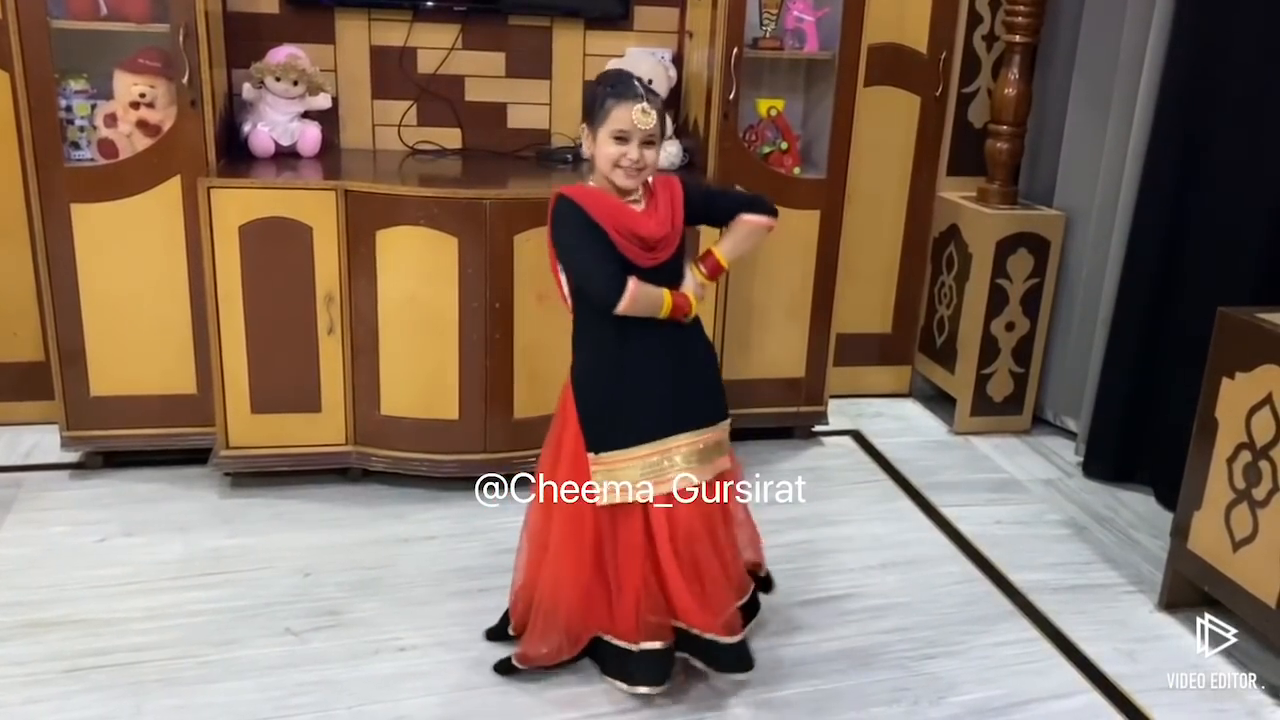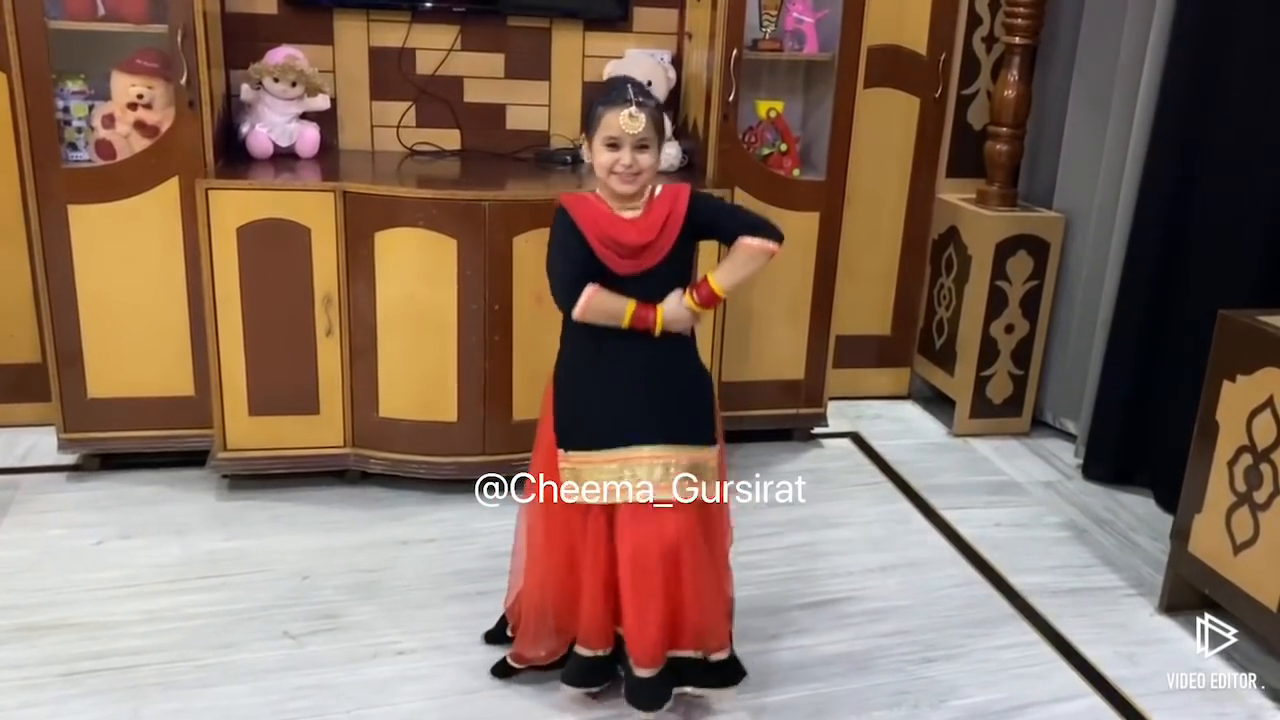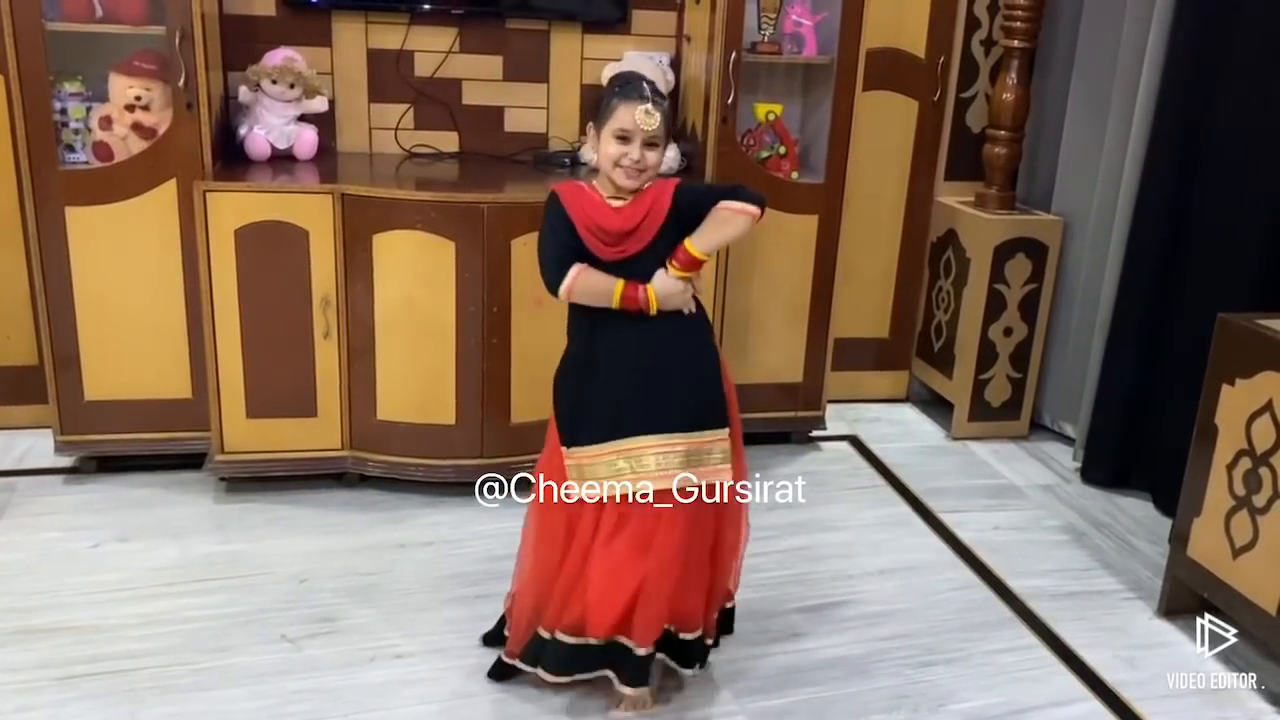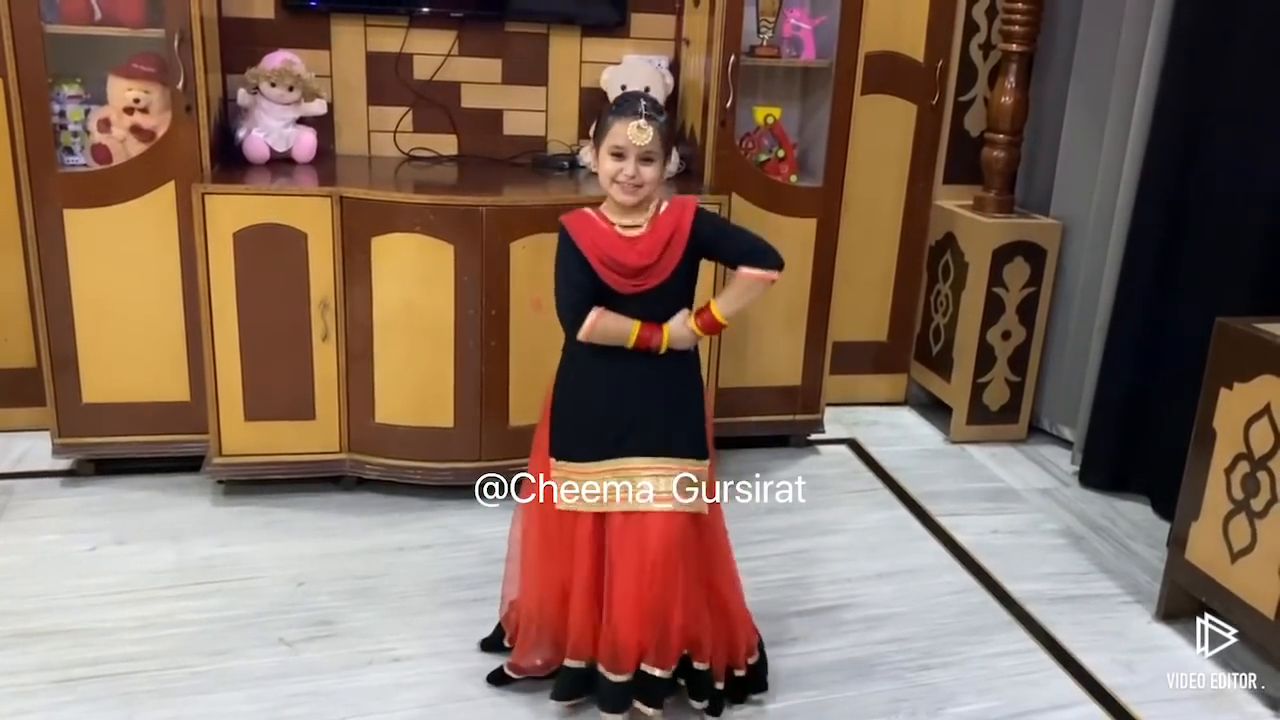
dt=0.4s
person 1, frame 1
left shoulder: (675, 195)
right shoulder: (573, 208)
left elbow: (760, 212)
right elbow: (612, 291)
left wrist: (707, 269)
right wrist: (681, 301)
left hip: (682, 386)
right hip: (609, 391)
left knee: (690, 514)
right knee: (602, 518)
left ankle: (703, 627)
right ankle: (612, 632)
person 1, frame 2
left shoulder: (683, 206)
right shoulder: (573, 214)
left elbow: (764, 237)
right elbow: (572, 299)
left wrist: (698, 300)
right wrist: (655, 317)
left hip: (670, 401)
right hip: (589, 404)
left knee: (668, 532)
right knee: (585, 529)
left ankle: (665, 654)
right ankle: (582, 642)
person 1, frame 3
left shoulder: (675, 200)
right shoulder: (566, 203)
left elbow: (745, 204)
right elbow: (560, 277)
left wrist: (680, 266)
right wrist: (647, 297)
left hip: (680, 392)
right hip: (596, 393)
left knee: (665, 526)
right knee: (583, 520)
left ankle: (640, 655)
right ankle: (567, 637)
person 1, frame 4
left shoulder: (686, 221)
right shoulder: (577, 231)
left elbow: (764, 263)
right elbow: (579, 318)
left wrist: (704, 322)
right wrist: (661, 335)
left hip: (666, 415)
right hip: (588, 413)
left knee: (664, 545)
right knee: (579, 539)
right ankle: (573, 652)
